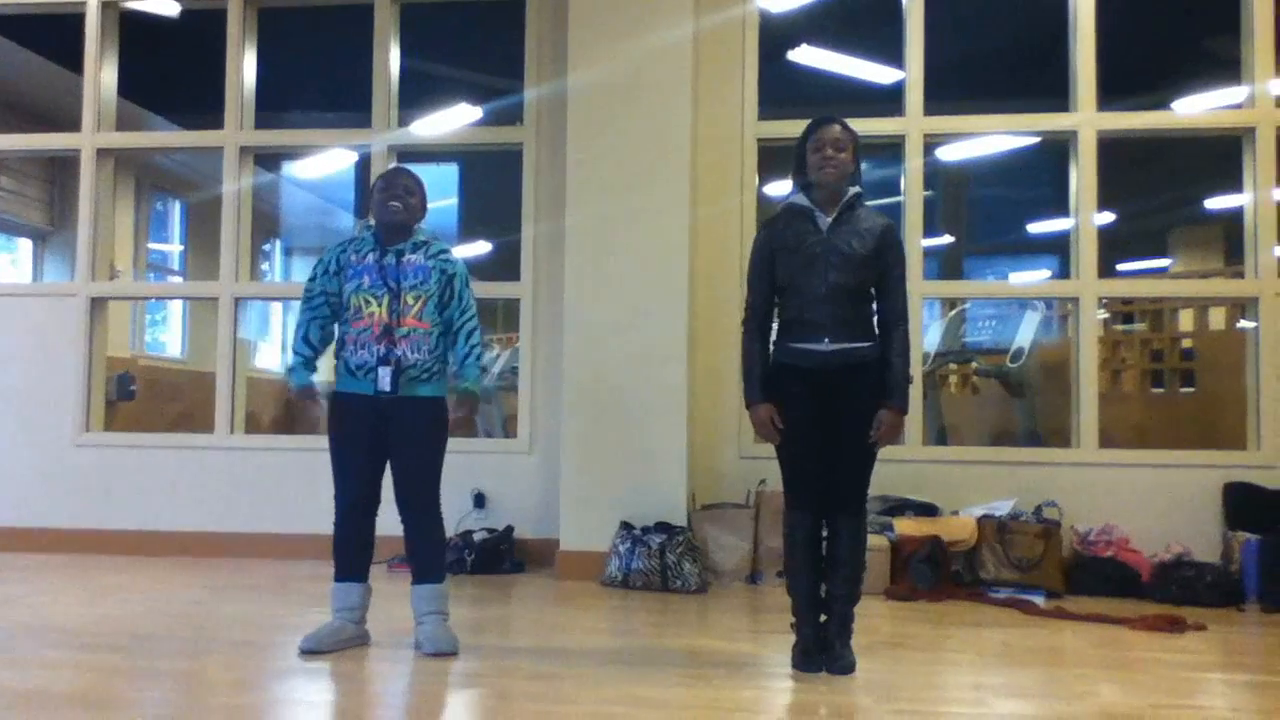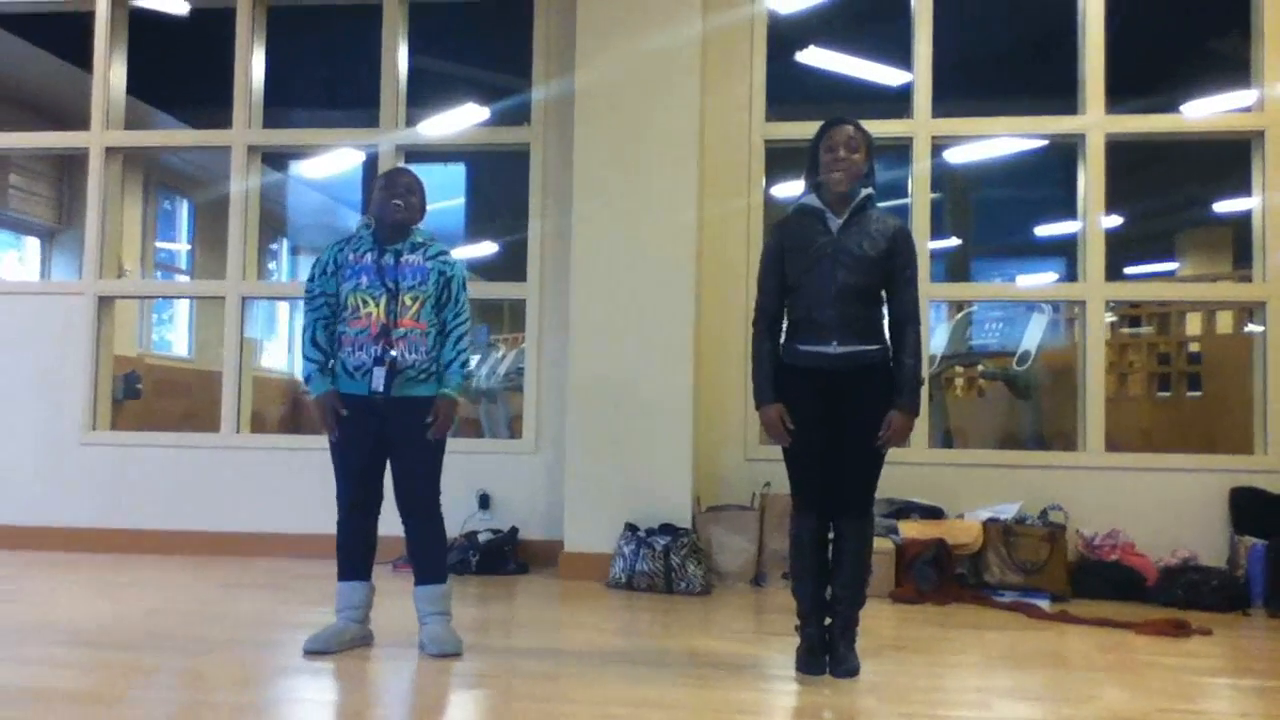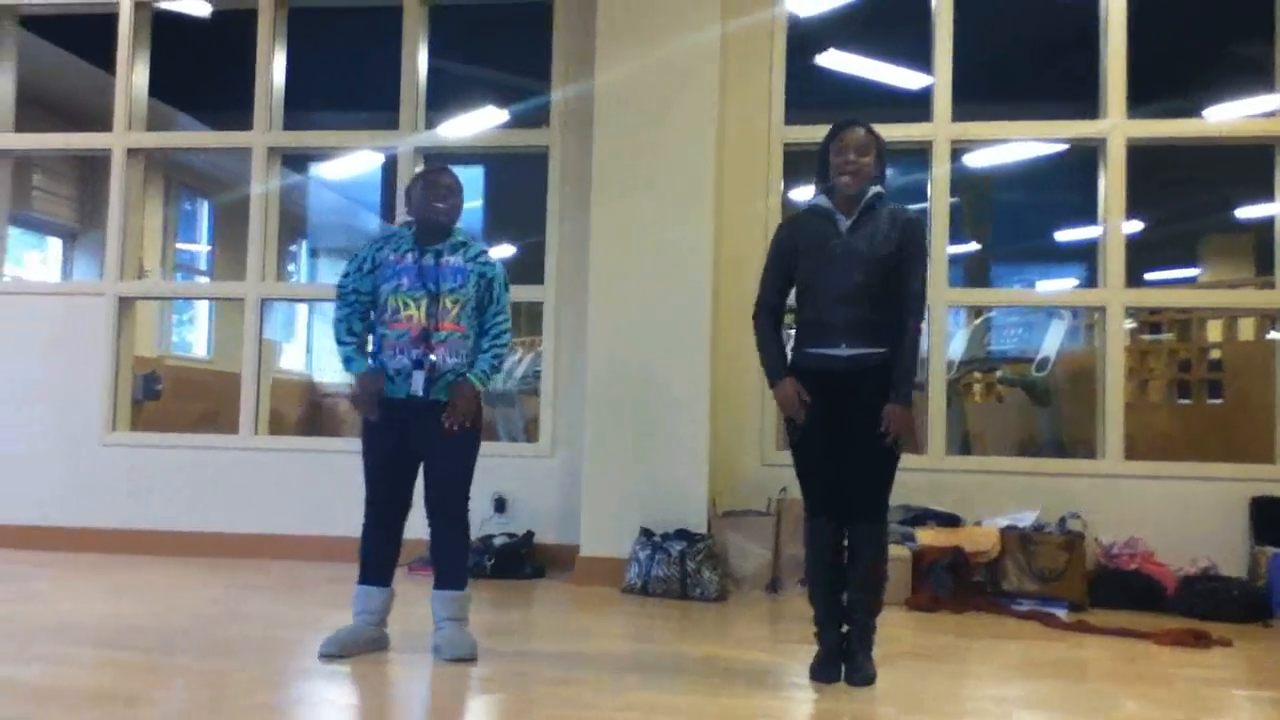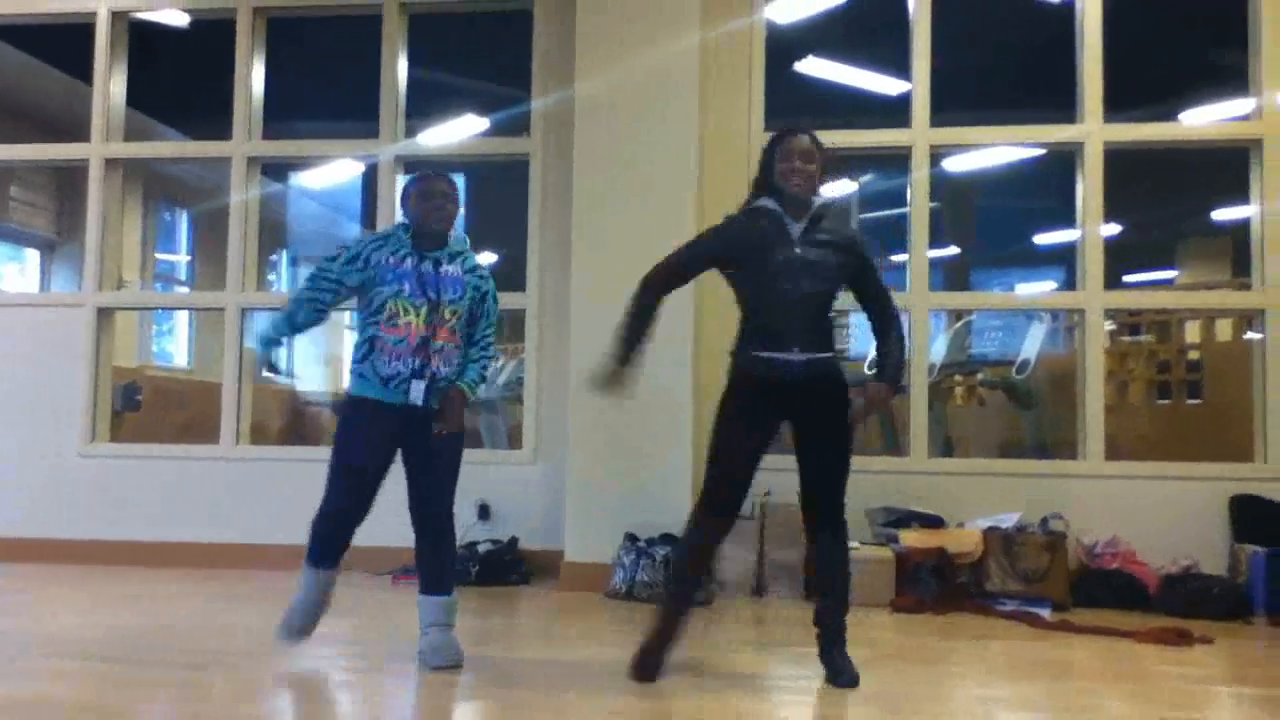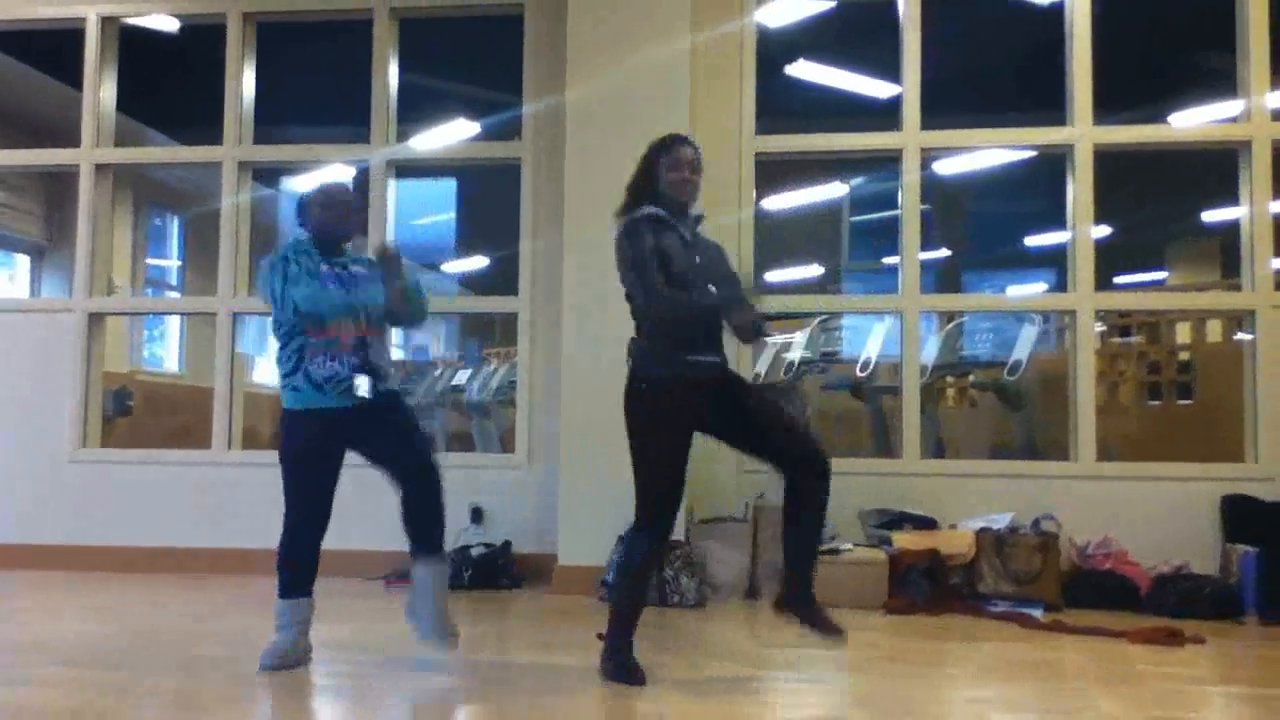
dt=0.5s
person 1, frame 1
left shoulder: (879, 230)
right shoulder: (777, 230)
left elbow: (894, 320)
right elbow: (756, 319)
left wrist: (895, 399)
right wrist: (756, 395)
left hip: (858, 378)
right hip: (794, 379)
left knee: (848, 506)
right knee: (802, 505)
left ankle: (838, 633)
right ankle: (806, 631)
person 1, frame 2
left shoulder: (890, 232)
right shoulder: (787, 230)
left elbow: (906, 322)
right elbow: (766, 319)
left wrist: (906, 401)
right wrist: (765, 395)
left hip: (866, 381)
right hip: (802, 380)
left knee: (854, 509)
right knee: (809, 508)
left ankle: (844, 635)
right ankle: (810, 633)
person 1, frame 3
left shoulder: (902, 226)
right shoulder: (797, 228)
left elbow: (910, 316)
right elbow: (766, 311)
left wrist: (902, 394)
right wrist: (779, 376)
left hip: (874, 384)
right hip: (812, 383)
left knee: (867, 515)
right knee: (822, 513)
left ankle: (861, 643)
right ankle: (829, 640)
person 1, frame 4
left shoulder: (842, 241)
right shoulder: (741, 232)
left elbow: (884, 314)
right elbow: (657, 281)
left wrist: (889, 374)
right wrist: (624, 356)
left hip: (819, 388)
right hip: (754, 381)
left knee: (826, 517)
right knee: (717, 506)
left ankle: (833, 645)
right ankle: (664, 631)
person 1, frame 5
left shoulder: (709, 248)
right shoulder: (640, 235)
left elbow: (744, 324)
right elbow: (661, 309)
left wrist: (746, 315)
right wrist: (725, 309)
left hip: (714, 380)
right hip: (660, 386)
left knee: (809, 464)
right knee: (655, 517)
left ankle: (798, 593)
right ankle: (616, 646)
person 2, frame 1
left shoulder: (442, 261)
right shoulder: (341, 257)
left elbow: (463, 325)
right elbow: (315, 317)
left wrist: (471, 383)
right wrist: (302, 375)
left hip: (420, 401)
right hip: (353, 399)
left knee: (421, 507)
right knee: (352, 506)
left ankle: (432, 619)
right ankle: (348, 617)
person 2, frame 2
left shoulder: (441, 262)
right shoulder: (339, 256)
left elbow: (458, 330)
right elbow: (317, 322)
left wrist: (450, 391)
right wrist: (319, 384)
left hip: (417, 400)
right hip: (353, 400)
left knee: (421, 506)
right knee: (355, 506)
left ankle: (435, 619)
right ankle: (352, 618)
person 2, frame 3
left shoulder: (481, 262)
right shoulder: (379, 254)
left elbow: (498, 329)
right elbow: (349, 313)
left wrist: (474, 382)
right wrist: (361, 369)
left hip: (452, 404)
right hip: (390, 401)
left knee: (448, 511)
right knee: (382, 509)
left ankle: (450, 622)
right ankle: (369, 621)
person 2, frame 4
left shoulder: (473, 273)
right shoulder: (372, 253)
left elbow: (483, 340)
right elbow: (319, 291)
left wrist: (462, 389)
right wrist: (273, 336)
left hip: (437, 410)
right hip: (373, 401)
left knee: (433, 516)
right knee: (345, 502)
left ankle: (437, 629)
right ankle: (314, 588)
person 2, frame 5
left shoulder: (367, 267)
right shoulder: (286, 264)
left elbow: (412, 314)
right elbow: (306, 304)
left wrist: (396, 279)
right wrist: (376, 296)
left hip: (371, 397)
right hip: (311, 405)
left knee: (423, 480)
right knee: (305, 518)
left ankle: (428, 596)
right ankle: (292, 633)
